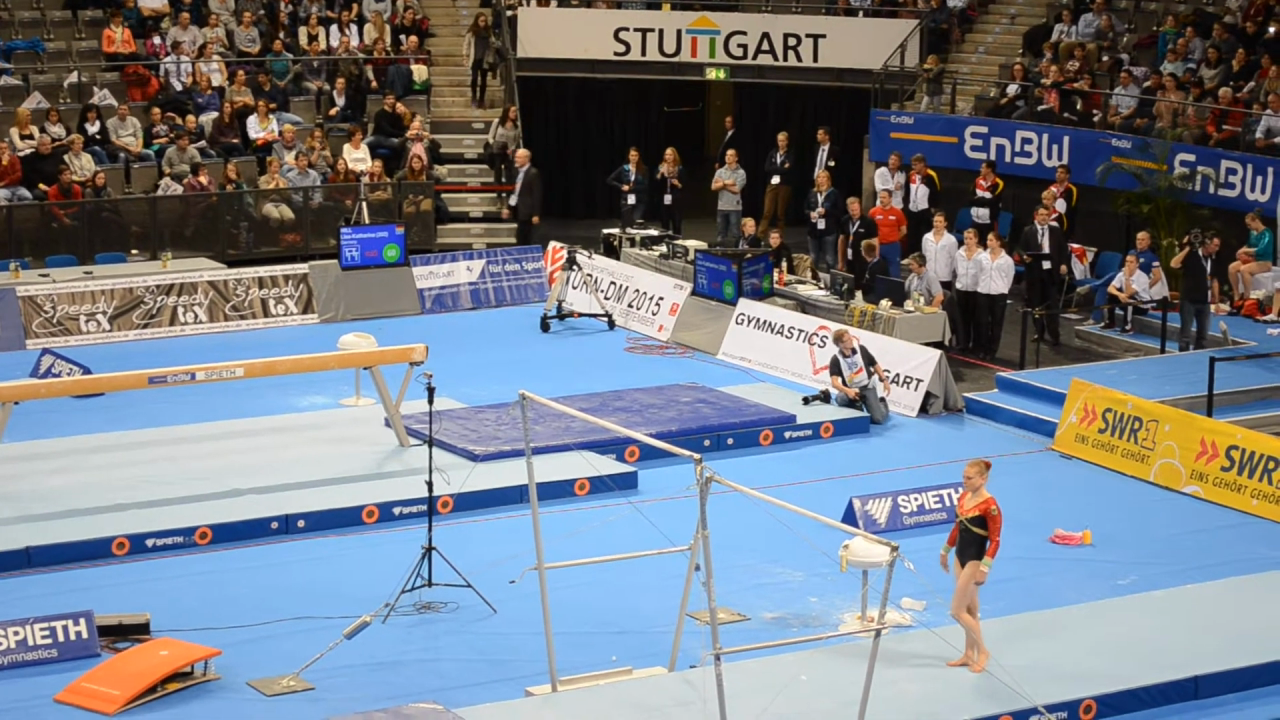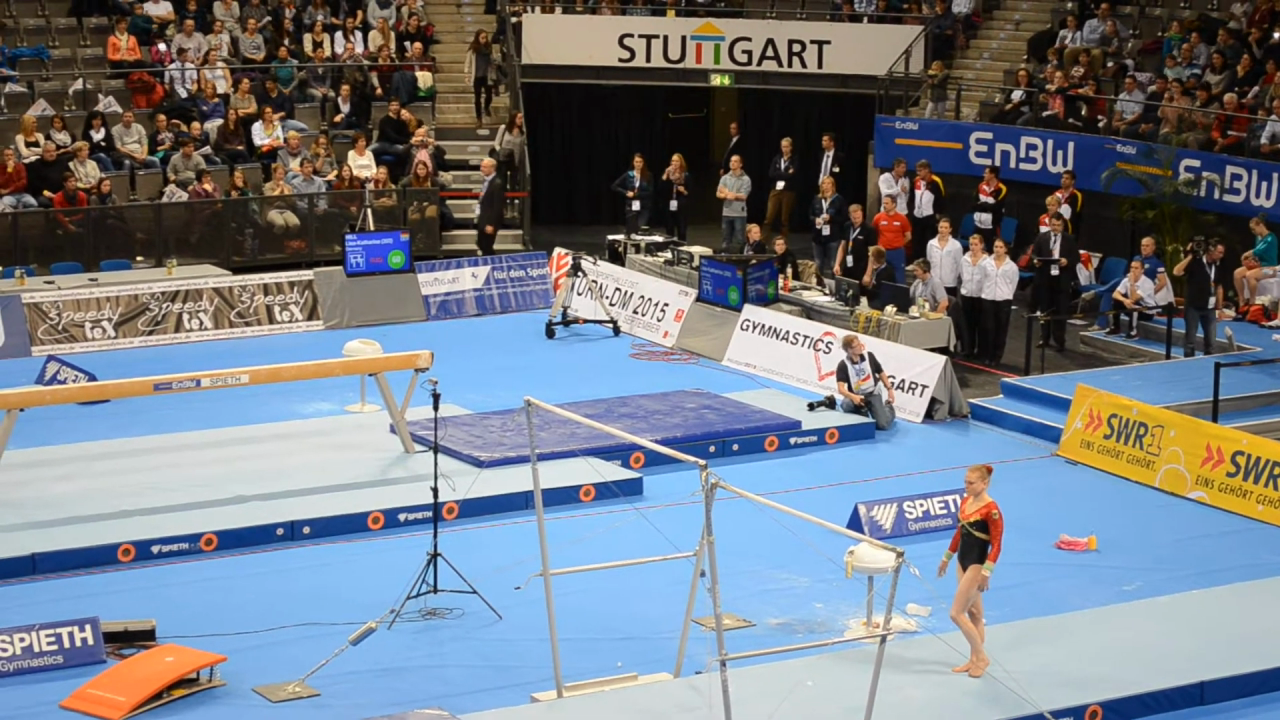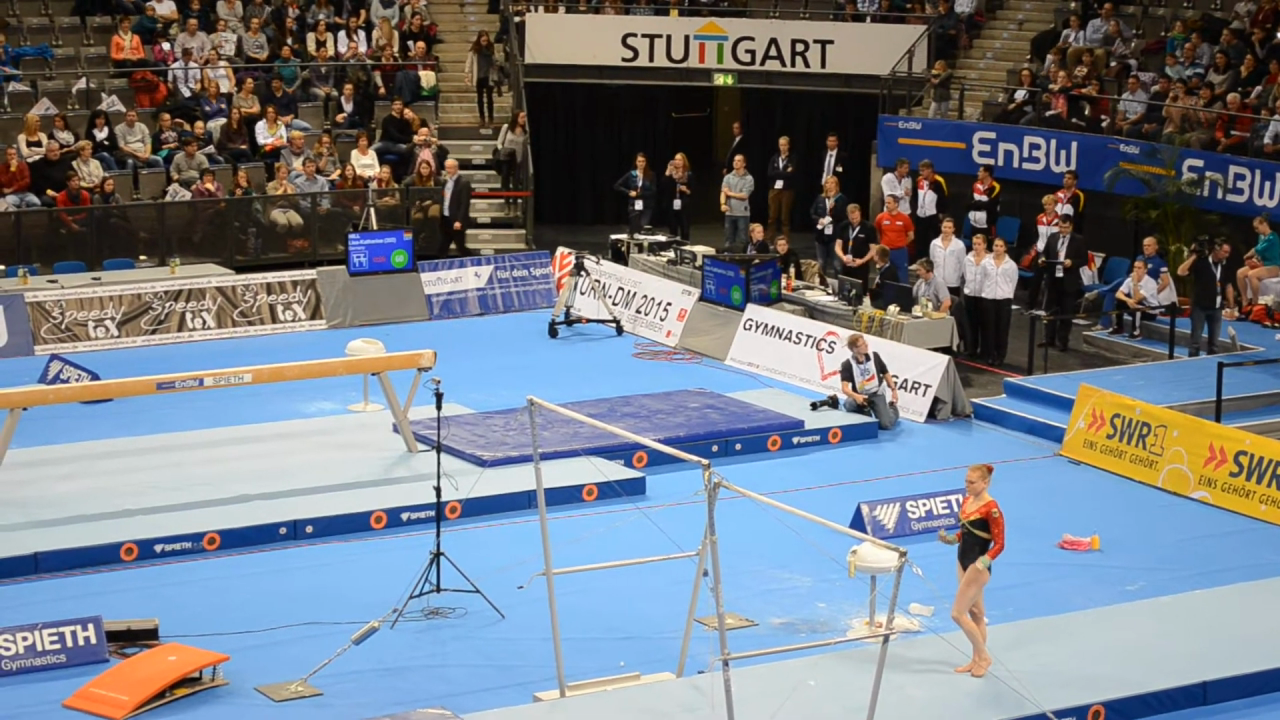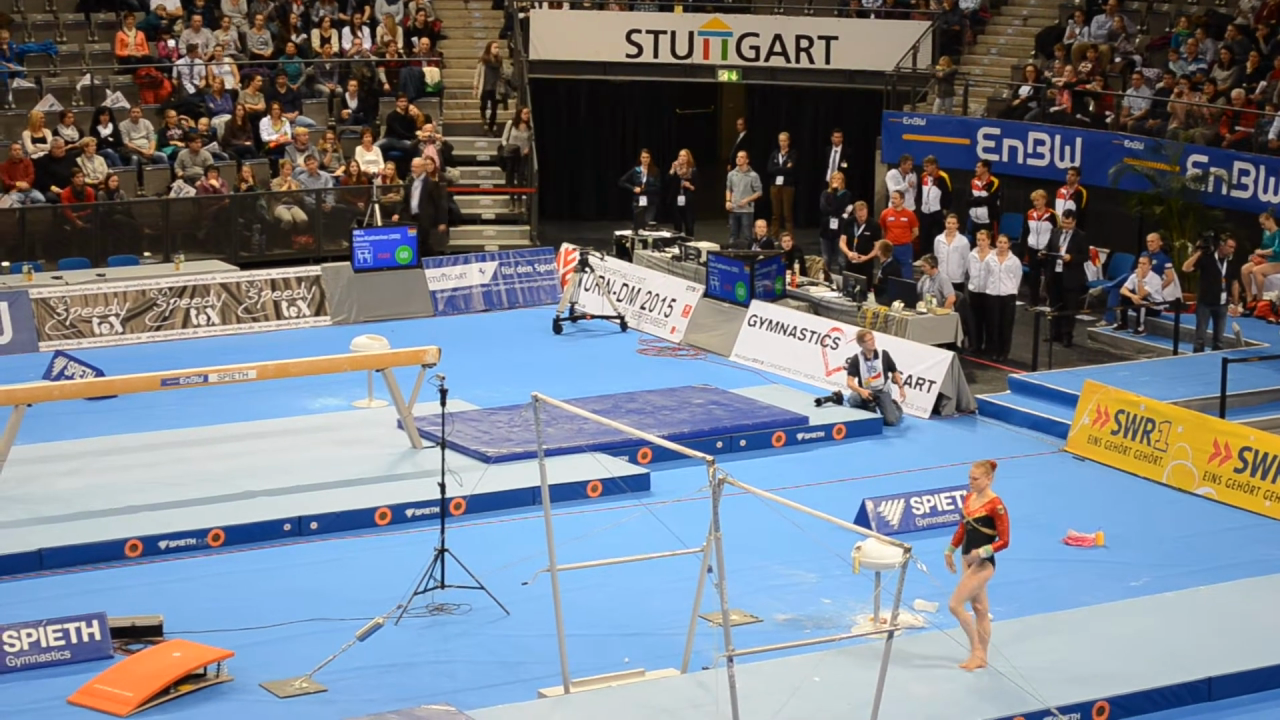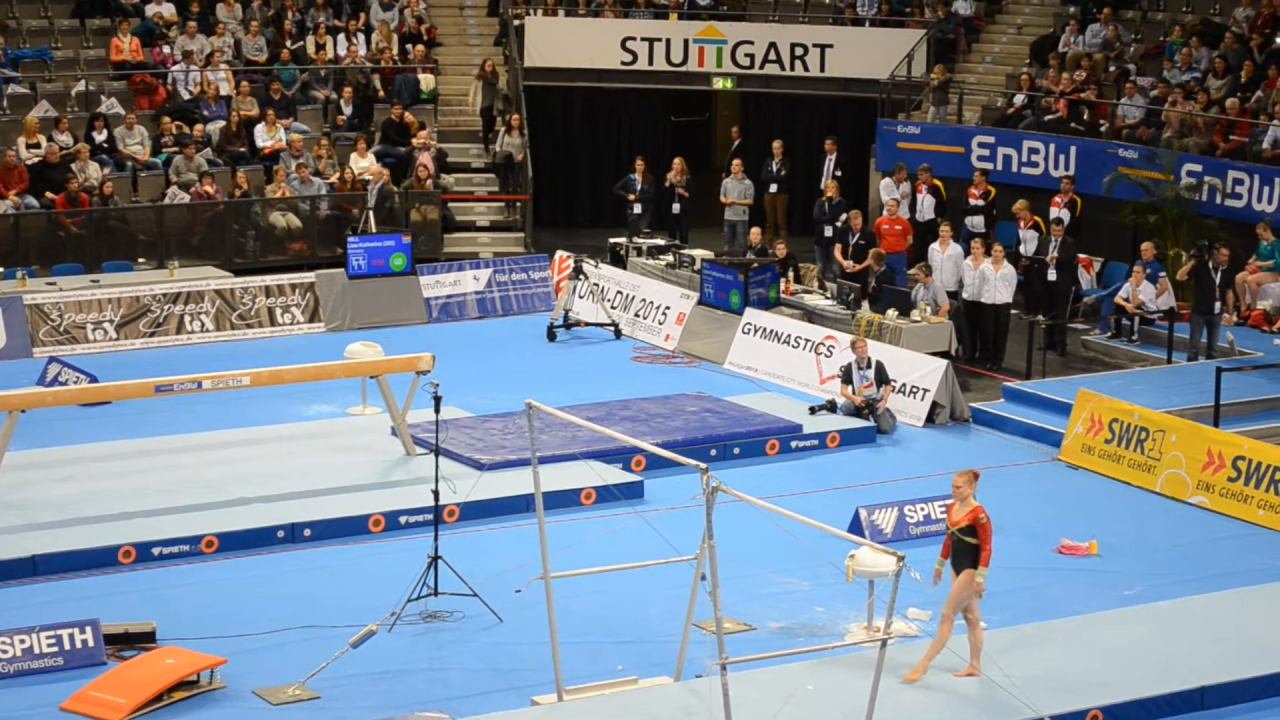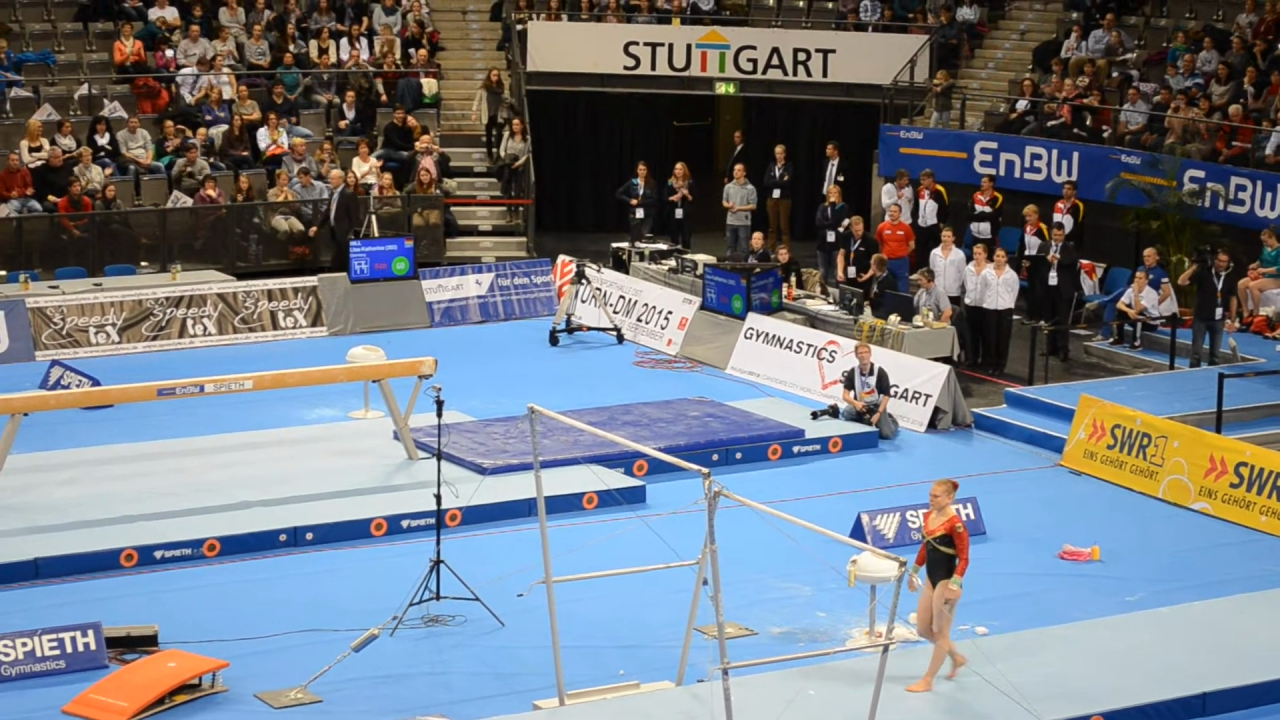
dt=0.5s
person 1, frame 1
left shoulder: (990, 505)
right shoulder: (963, 497)
left elbow: (994, 541)
left wrist: (984, 569)
right wrist: (945, 551)
left hip: (975, 561)
right hip: (960, 557)
left knee: (957, 611)
right knee: (968, 608)
left ankle: (982, 652)
right ankle: (969, 654)
person 1, frame 2
left shoulder: (991, 510)
right shoulder: (965, 501)
left elbow: (996, 545)
left wrist: (986, 573)
right wrist: (946, 558)
left hip: (977, 565)
right hip: (963, 562)
left knee: (957, 613)
right knee: (974, 613)
left ankle: (981, 657)
right ankle: (974, 659)
person 1, frame 3
left shoulder: (991, 509)
right shoulder: (967, 501)
left elbow: (999, 544)
left wrist: (980, 565)
right wrist: (950, 538)
left hip: (977, 566)
right hip: (965, 562)
left knee: (958, 613)
right knee: (975, 613)
left ankle: (984, 657)
right ankle: (976, 659)
person 1, frame 4
left shoulder: (996, 505)
right shoulder: (969, 497)
left elbow: (1004, 541)
left wrist: (981, 553)
right wrist: (950, 551)
left hip: (983, 562)
right hip: (969, 560)
left knee: (955, 605)
right knee: (979, 608)
left ankle: (977, 650)
right ankle: (980, 655)
person 1, frame 5
left shoulder: (978, 514)
right shoulder: (952, 508)
left elbow: (986, 548)
left wrist: (980, 578)
right wrist: (940, 565)
left hip: (970, 570)
right hip: (957, 568)
left knee: (946, 617)
right knee: (971, 618)
left ankle: (923, 665)
right ankle: (974, 666)
person 1, frame 6
left shoulder: (955, 523)
right shoulder: (928, 516)
left elbow: (963, 559)
left wrist: (954, 586)
right wrist: (914, 572)
left hip: (946, 580)
right hip: (931, 579)
left knee: (940, 632)
right knee: (923, 629)
left ankle: (927, 680)
right ankle: (956, 657)
